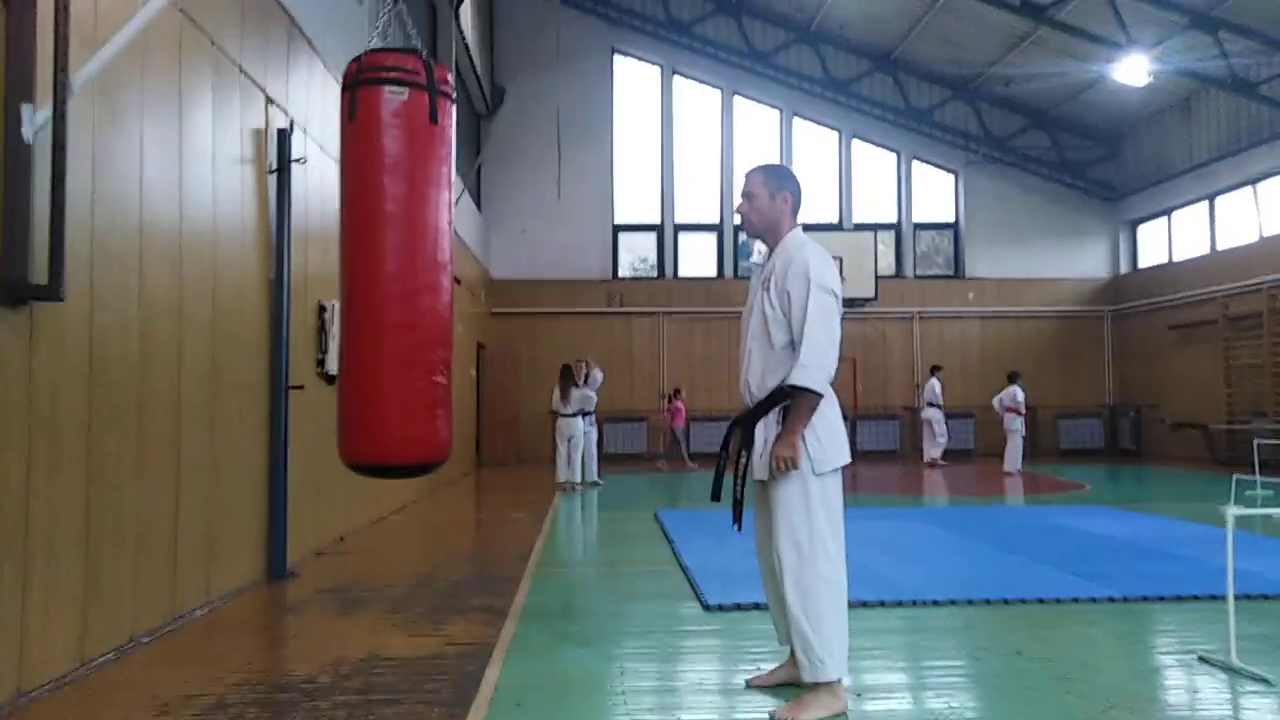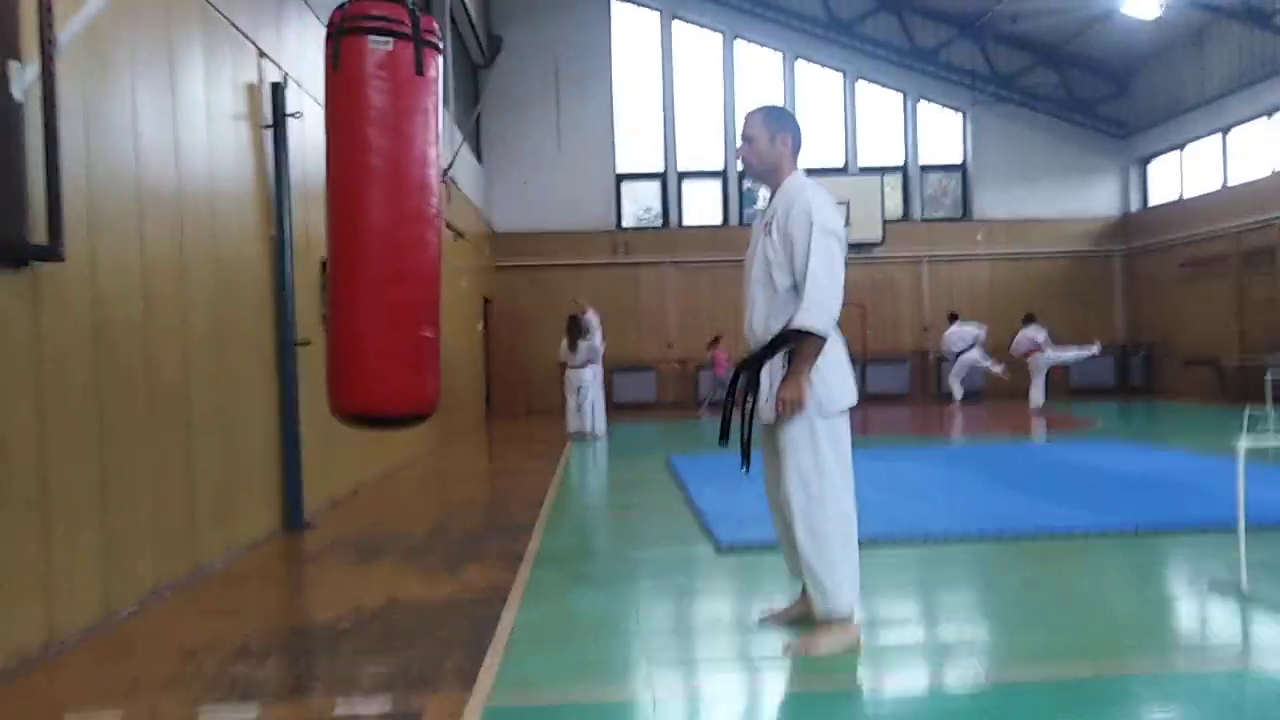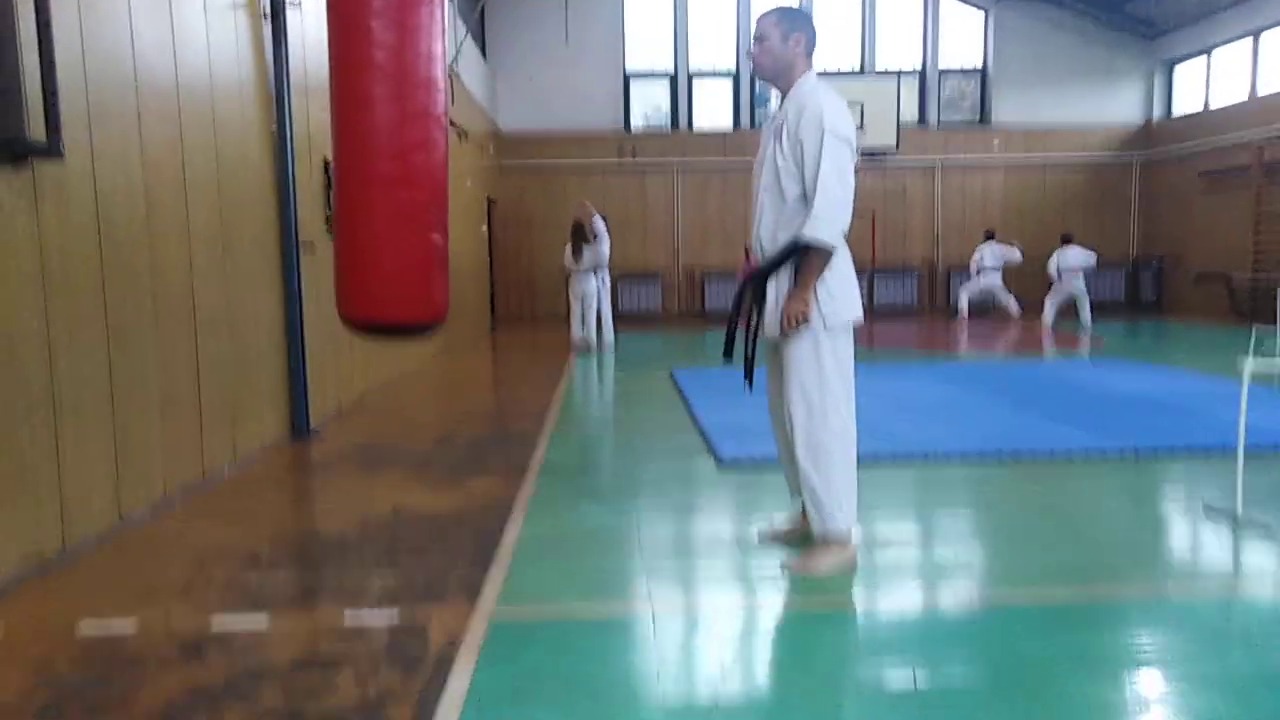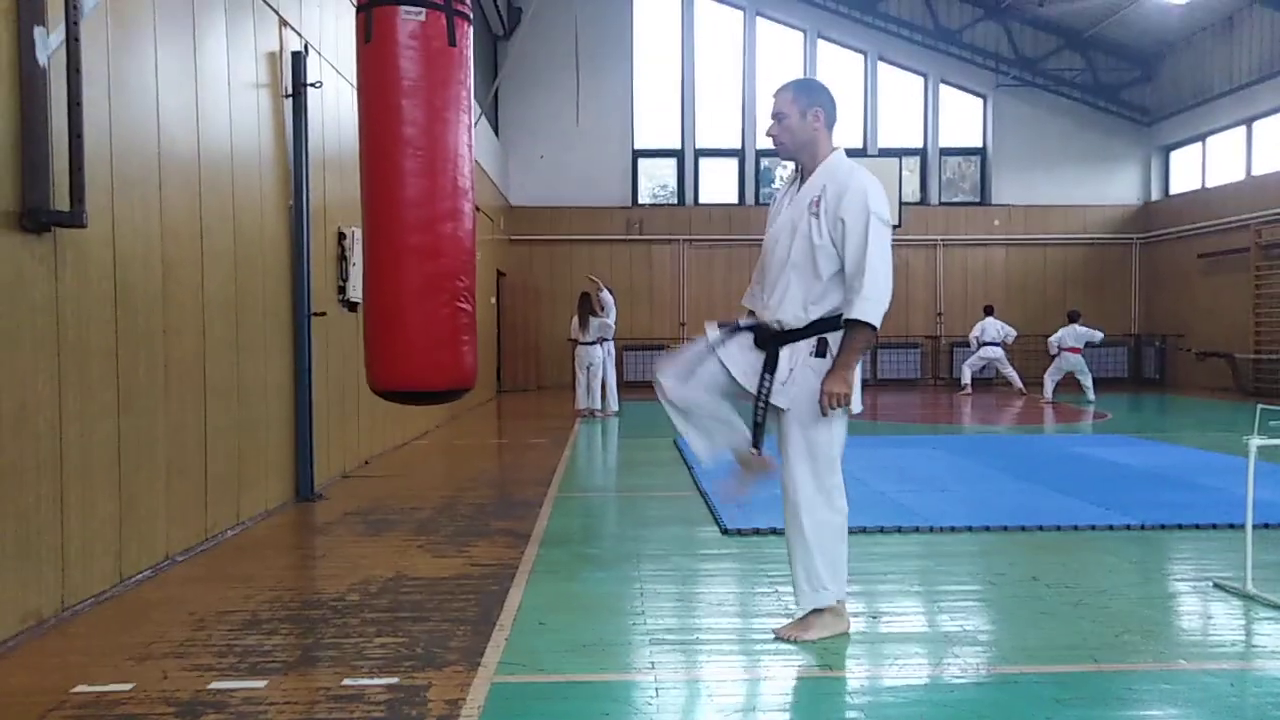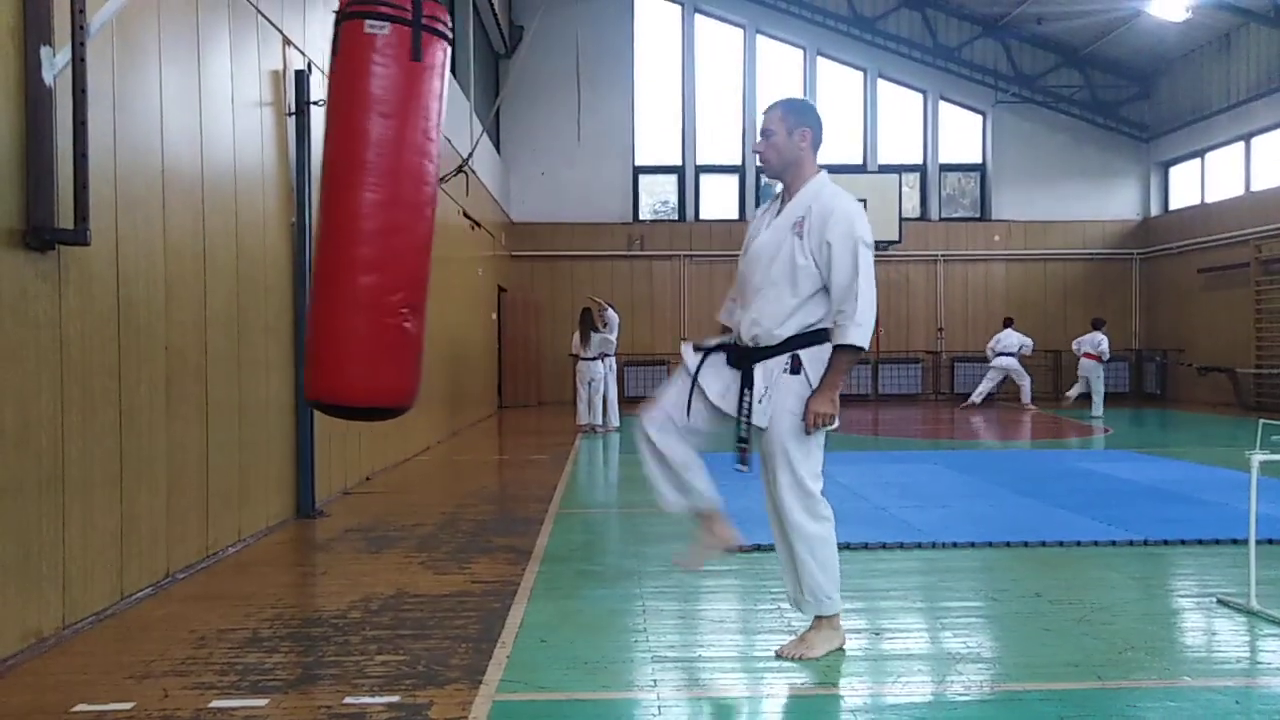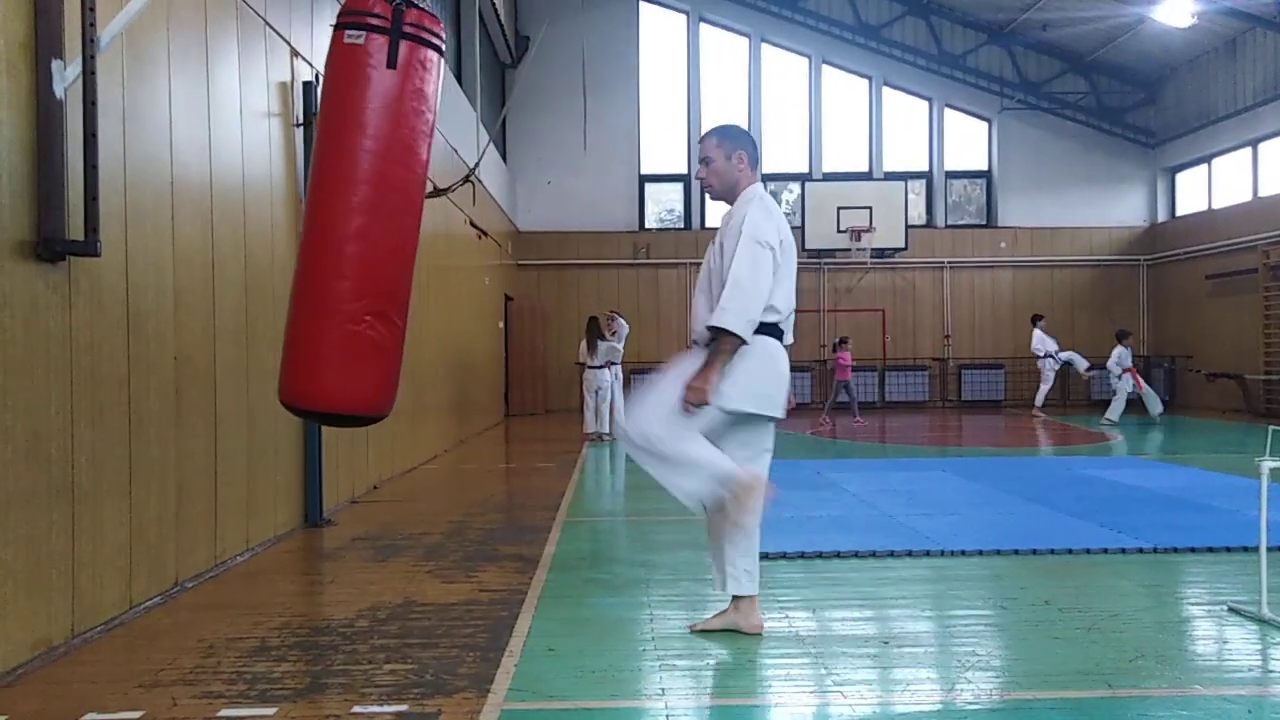
dt=0.5s
person 1, frame 1
left shoulder: (806, 261)
right shoulder: (772, 267)
left elbow: (817, 357)
left wrist: (791, 433)
left hip: (799, 431)
right hip: (772, 429)
left knee: (808, 555)
right knee: (779, 554)
right ankle: (799, 657)
person 1, frame 2
left shoulder: (806, 202)
right shoulder: (774, 208)
left elbow: (820, 298)
left wrist: (797, 376)
left hip: (804, 371)
right hip: (778, 371)
left knee: (817, 491)
right knee: (789, 490)
left ankle: (841, 616)
right ankle: (813, 595)
person 1, frame 3
left shoulder: (819, 108)
right shoulder: (784, 114)
left elbow: (830, 210)
left wrist: (803, 290)
left hip: (811, 286)
right hip: (784, 285)
left knee: (817, 410)
right knee: (790, 409)
left ankle: (837, 536)
right ankle: (812, 515)
person 1, frame 4
left shoulder: (856, 188)
right shoulder: (789, 191)
left elbow: (872, 291)
left wrist: (844, 369)
right wrist: (729, 336)
left hip: (813, 356)
right hip: (766, 344)
left knee: (811, 481)
right knee: (676, 380)
left ankle: (828, 607)
right ankle: (750, 449)
person 1, frame 5
left shoulder: (837, 211)
right shoulder: (768, 212)
left elbow: (856, 310)
left wrist: (828, 389)
right wrist: (721, 346)
left hip: (792, 374)
right hip: (739, 361)
left knee: (795, 498)
right knee: (662, 424)
left ankle: (826, 622)
right ankle: (713, 523)
person 1, frame 6
left shoulder: (751, 216)
right shoulder: (753, 216)
left elbow: (738, 307)
left wrist: (707, 371)
left hip: (742, 366)
right hip: (748, 368)
left knee: (644, 427)
right knee: (722, 492)
left ankle: (734, 484)
right ankle: (743, 606)
